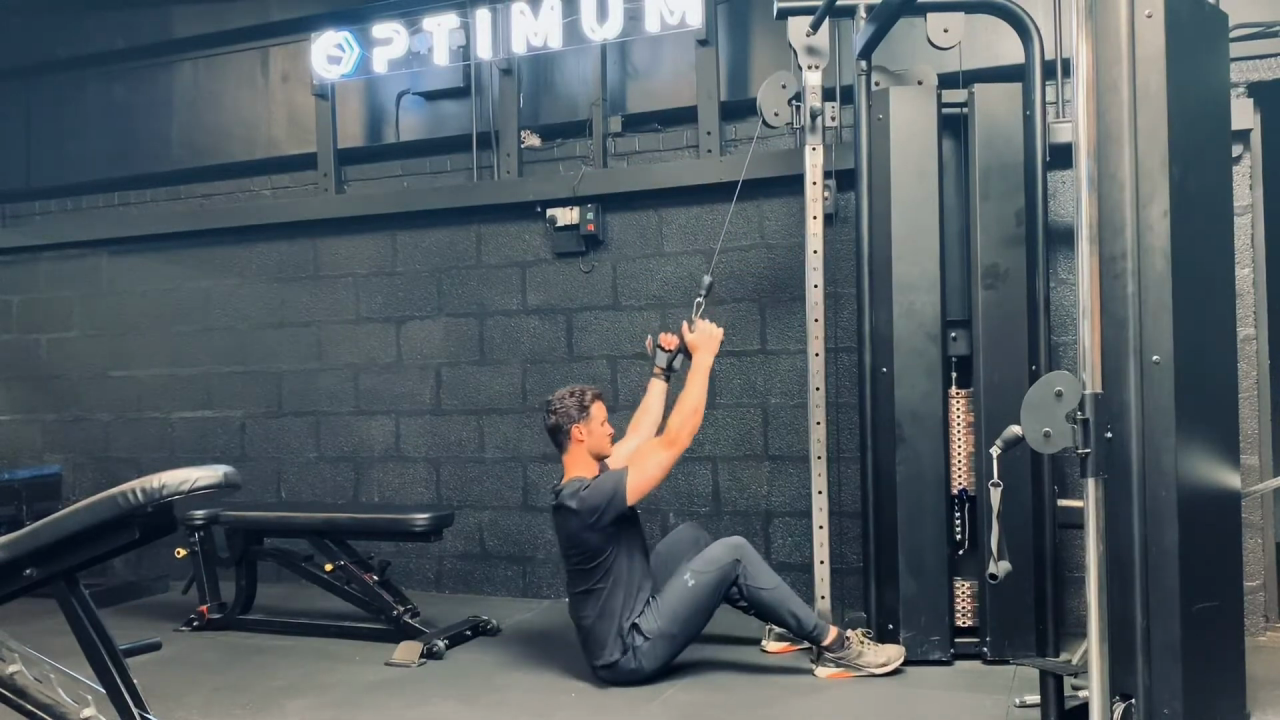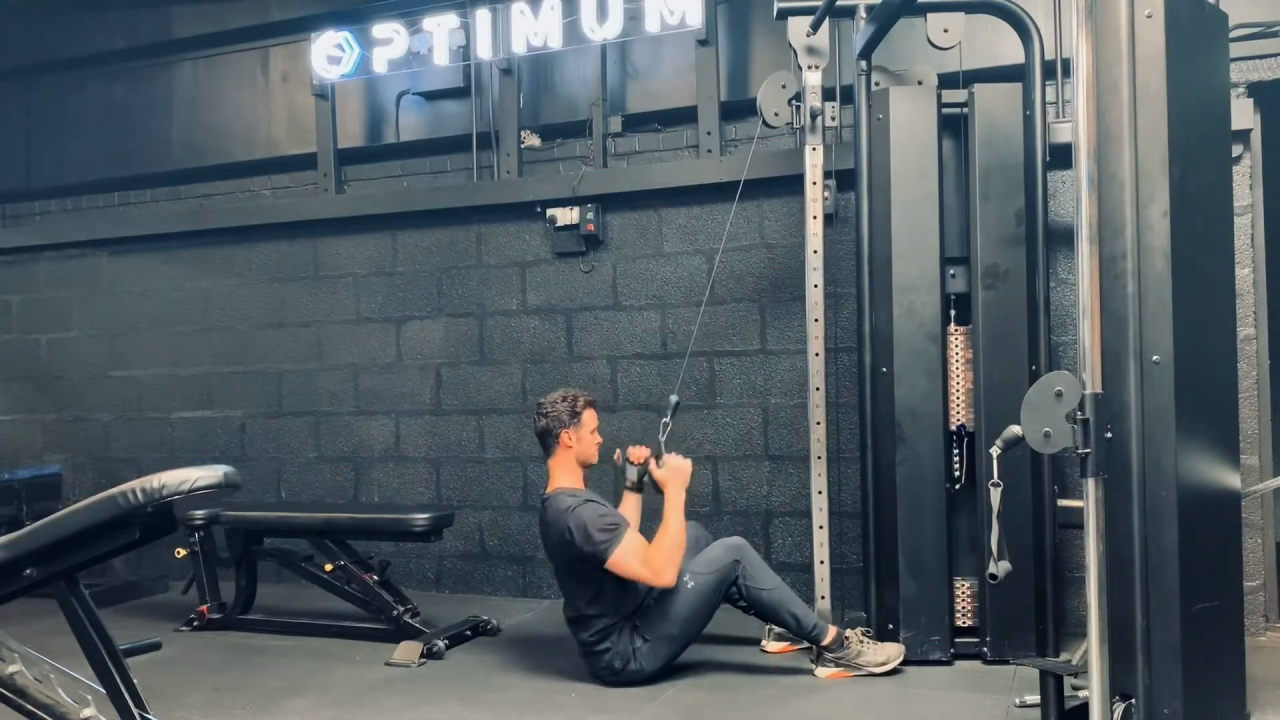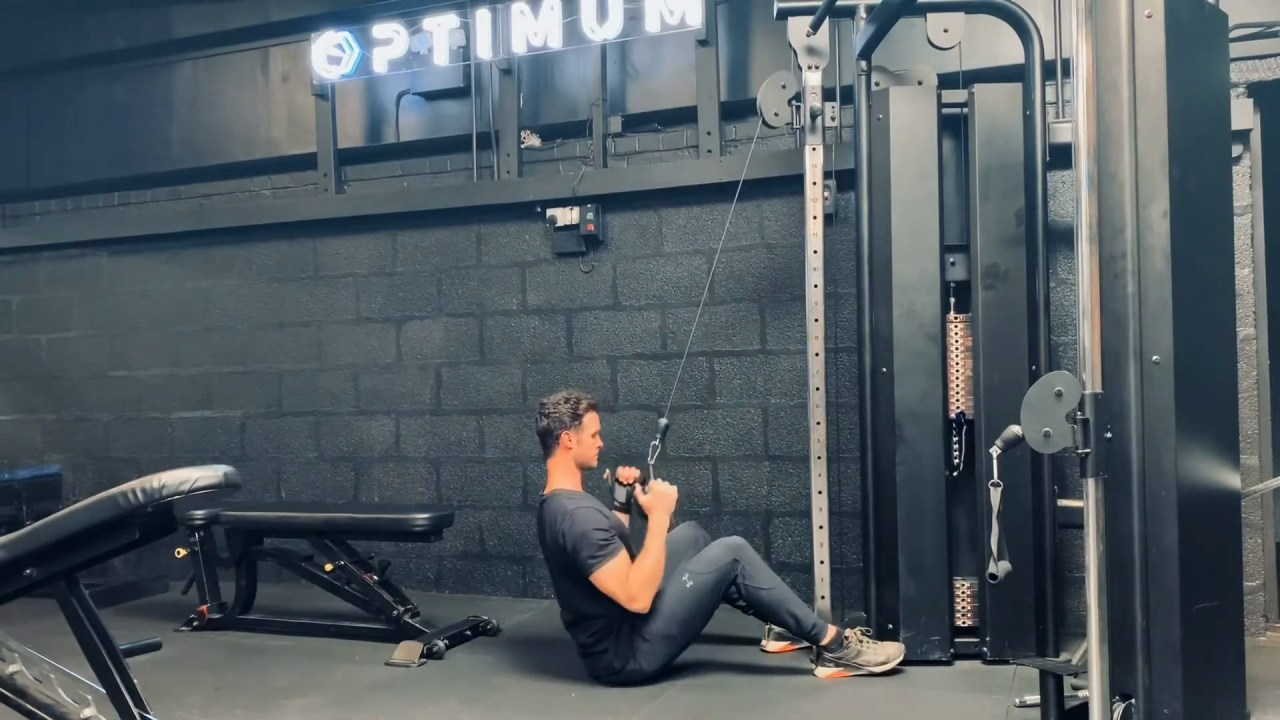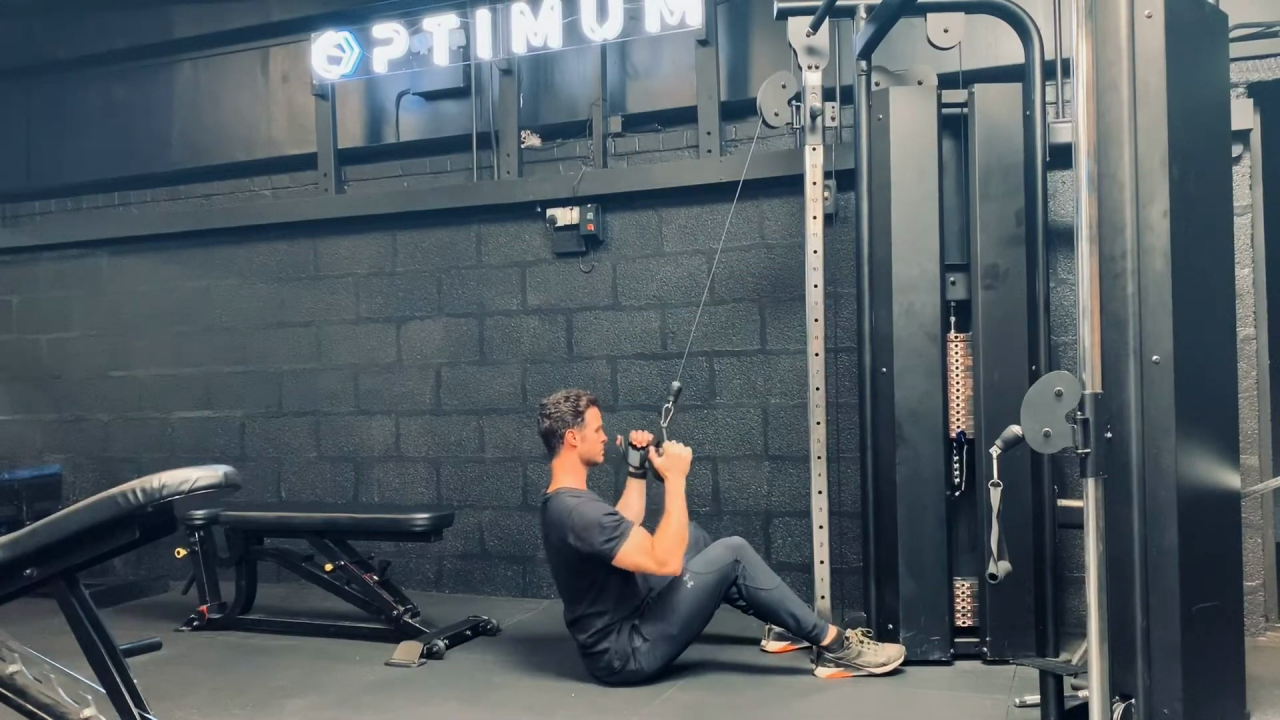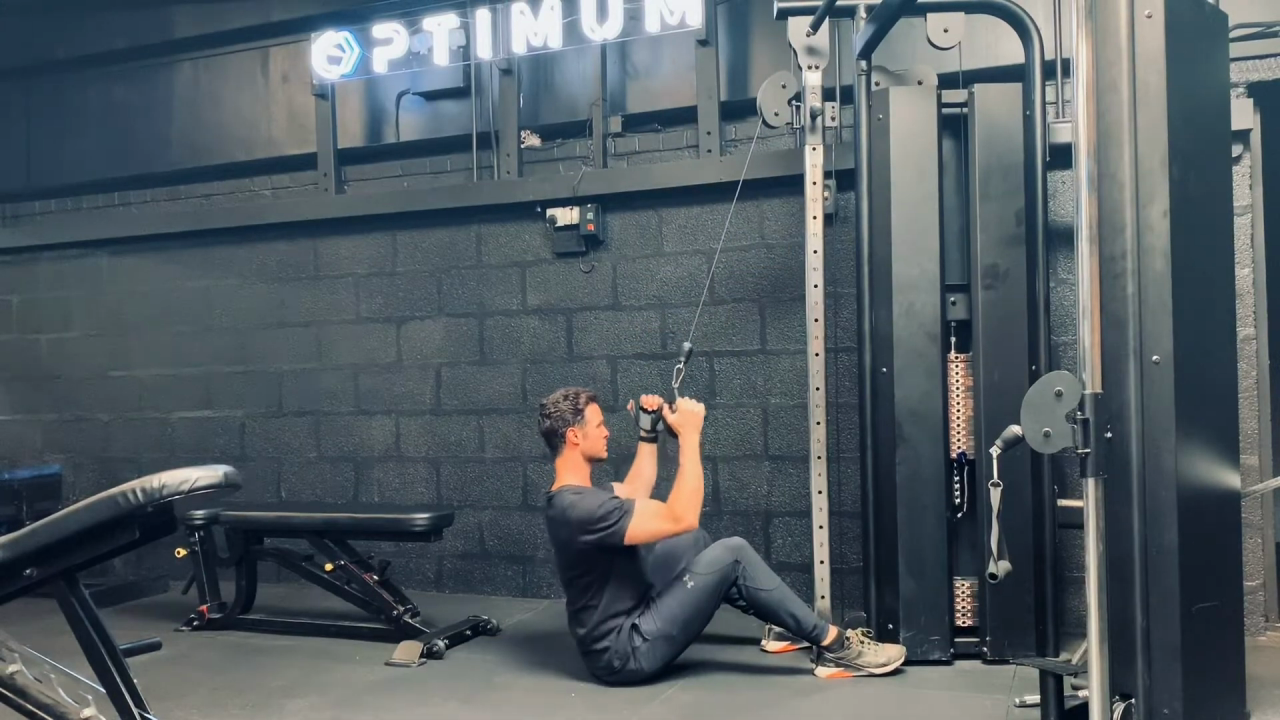
dt=0.5s
person 1, frame 1
left shoulder: (583, 485)
right shoulder: (590, 498)
left elbow: (642, 435)
right elbow: (675, 440)
left wrist: (661, 369)
right wrist: (703, 355)
left hip: (623, 628)
right hip: (629, 652)
left knee: (690, 537)
right knee: (732, 552)
left ankle: (784, 625)
right ankle: (835, 647)
person 1, frame 2
left shoulder: (562, 502)
right shoulder: (577, 513)
left elbow: (620, 541)
right elbow: (664, 572)
left wrist: (634, 483)
right wrist: (674, 489)
left hip: (623, 623)
right hip: (626, 653)
left knee: (693, 535)
right knee: (733, 553)
left ankle: (782, 624)
right ankle: (834, 646)
person 1, frame 3
left shoulder: (559, 503)
right shoulder: (575, 516)
right elbow: (638, 597)
right wrist: (657, 515)
left hip: (617, 630)
right hip: (625, 653)
left knee: (691, 535)
right knee: (731, 552)
left ankle: (782, 625)
right ankle: (833, 646)
person 1, frame 4
left shoulder: (564, 501)
right shoulder: (579, 512)
left elbow: (626, 528)
right elbow: (667, 562)
right wrist: (675, 477)
left hip: (621, 622)
right hip: (625, 652)
left knee: (693, 537)
right knee: (732, 552)
left ankle: (783, 625)
right ankle: (834, 646)
person 1, frame 5
left shoulder: (572, 496)
right shoulder: (582, 508)
left elbow: (635, 493)
right elbow: (682, 517)
left wrist: (649, 432)
right wrist: (689, 435)
left hip: (624, 619)
right hip: (626, 651)
left knee: (695, 542)
right knee: (731, 553)
left ankle: (783, 626)
right ankle: (834, 646)
